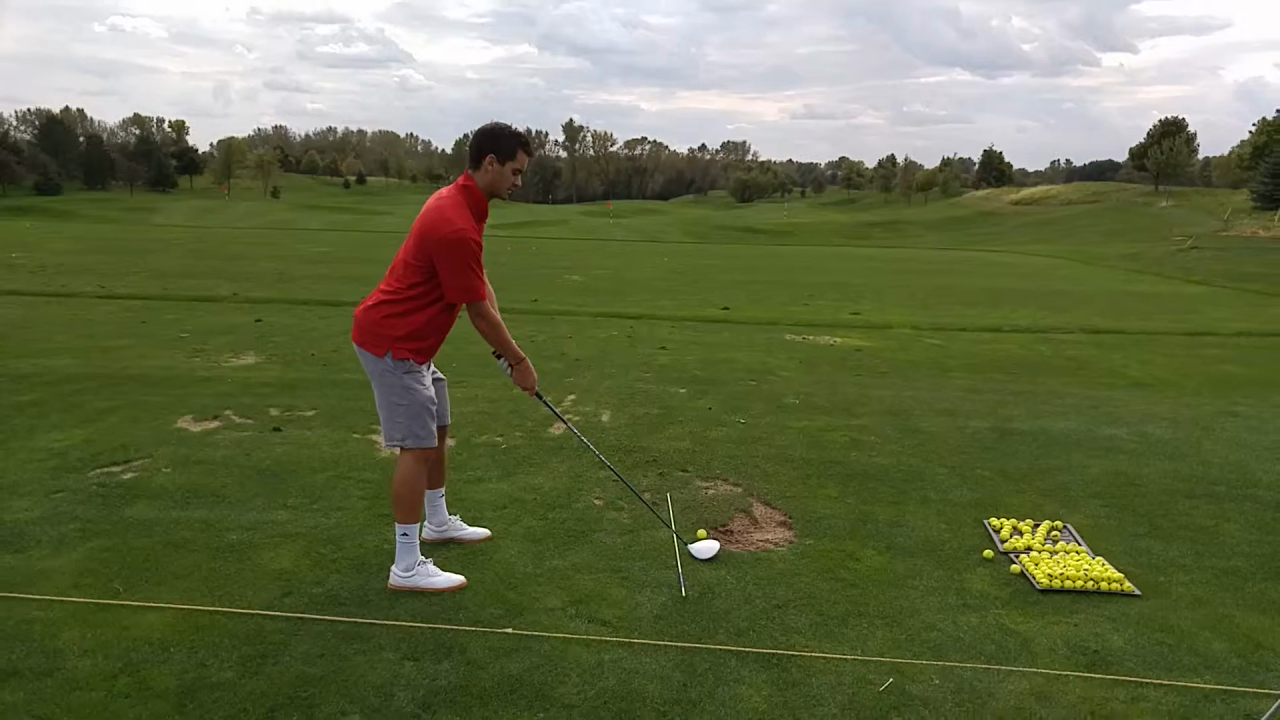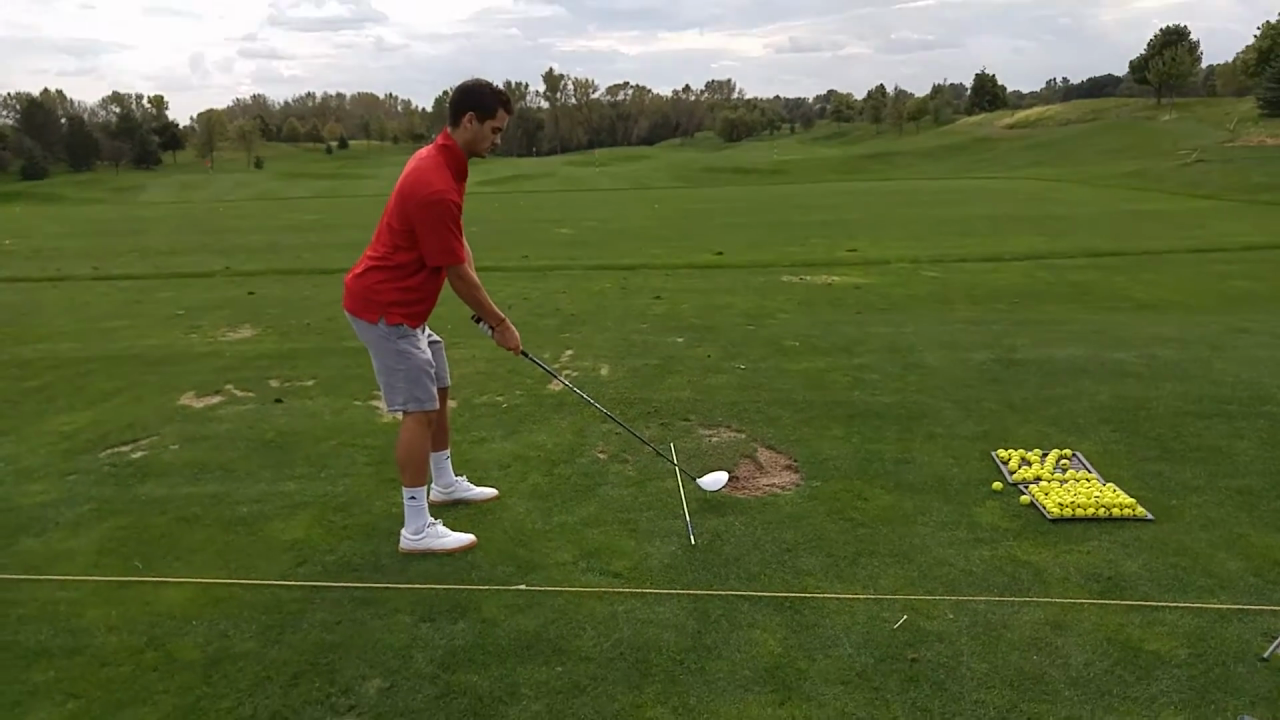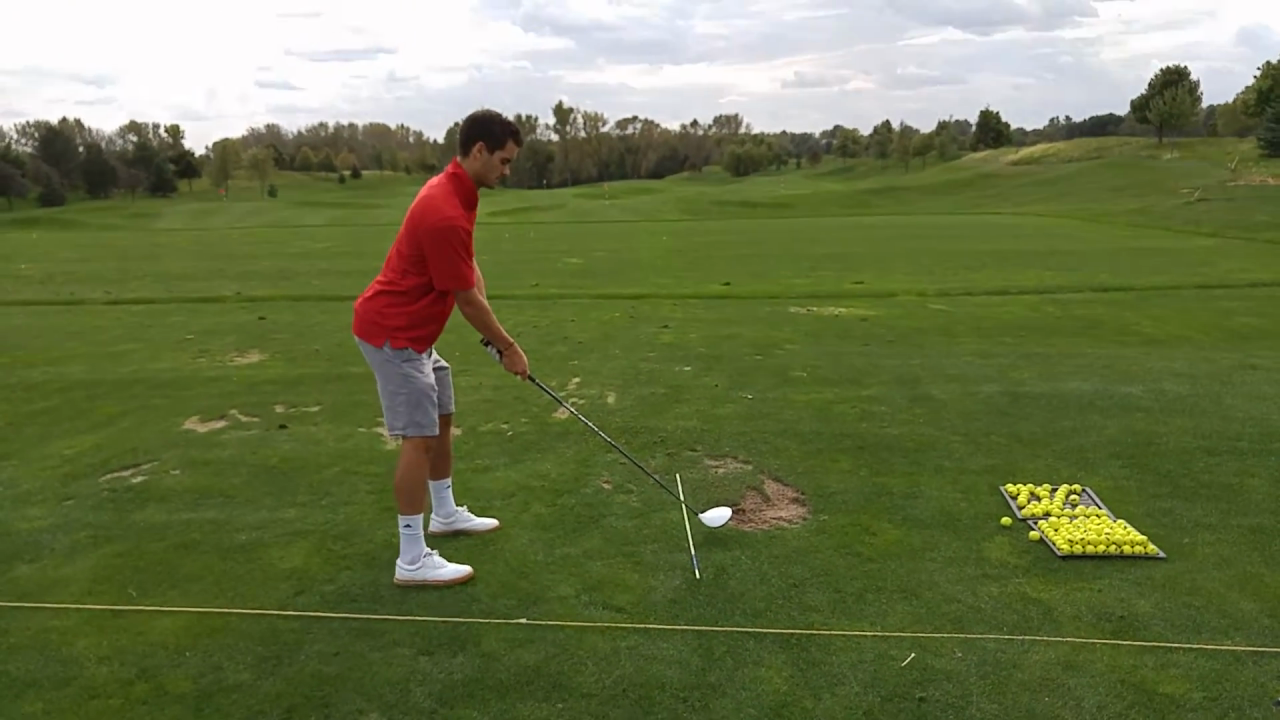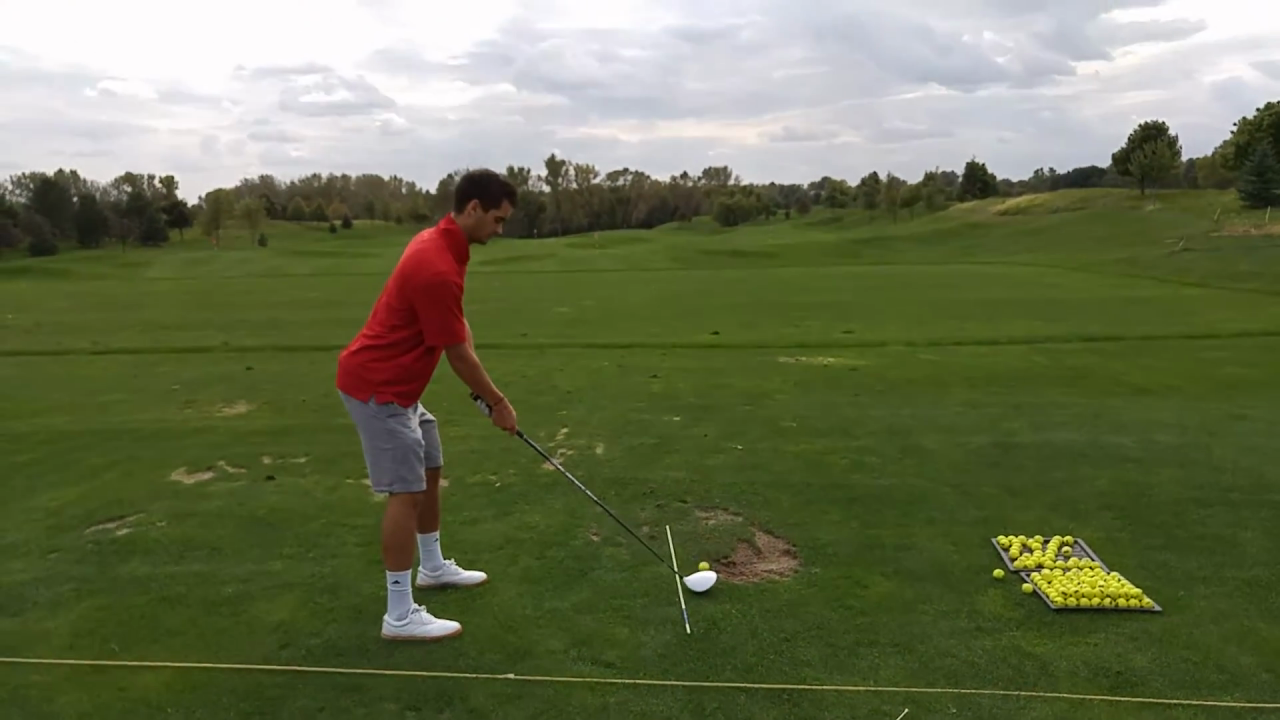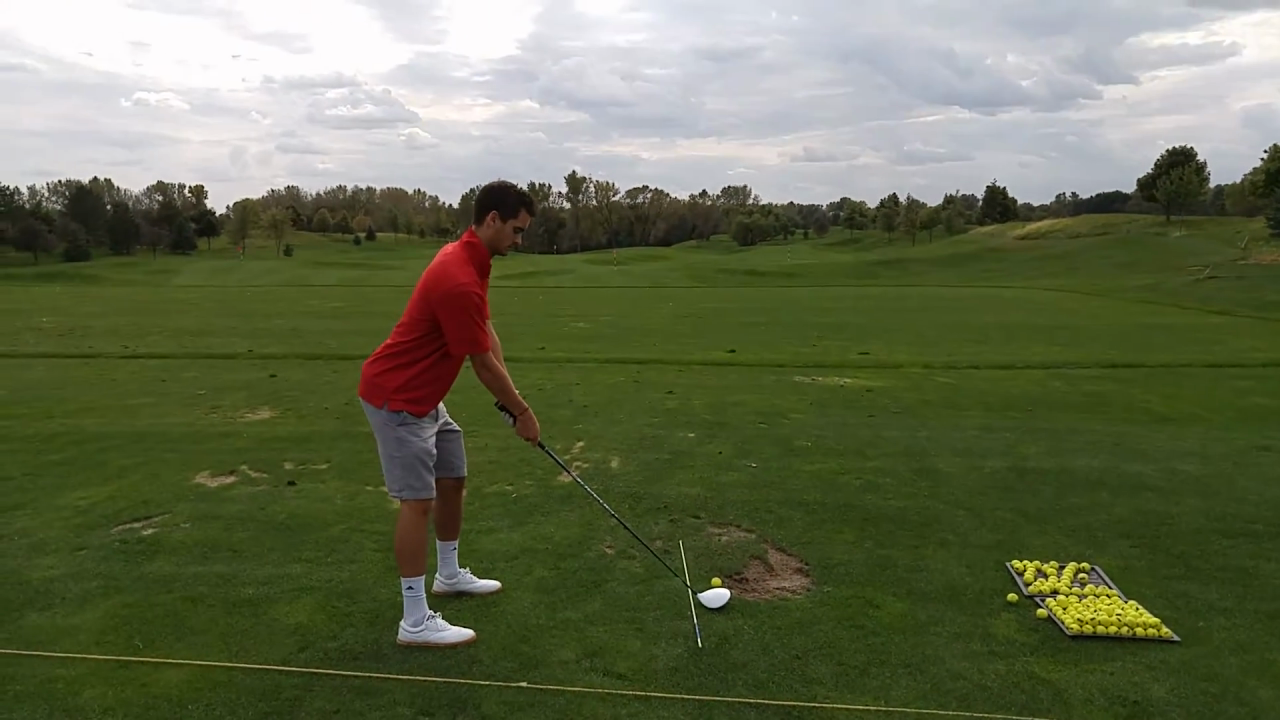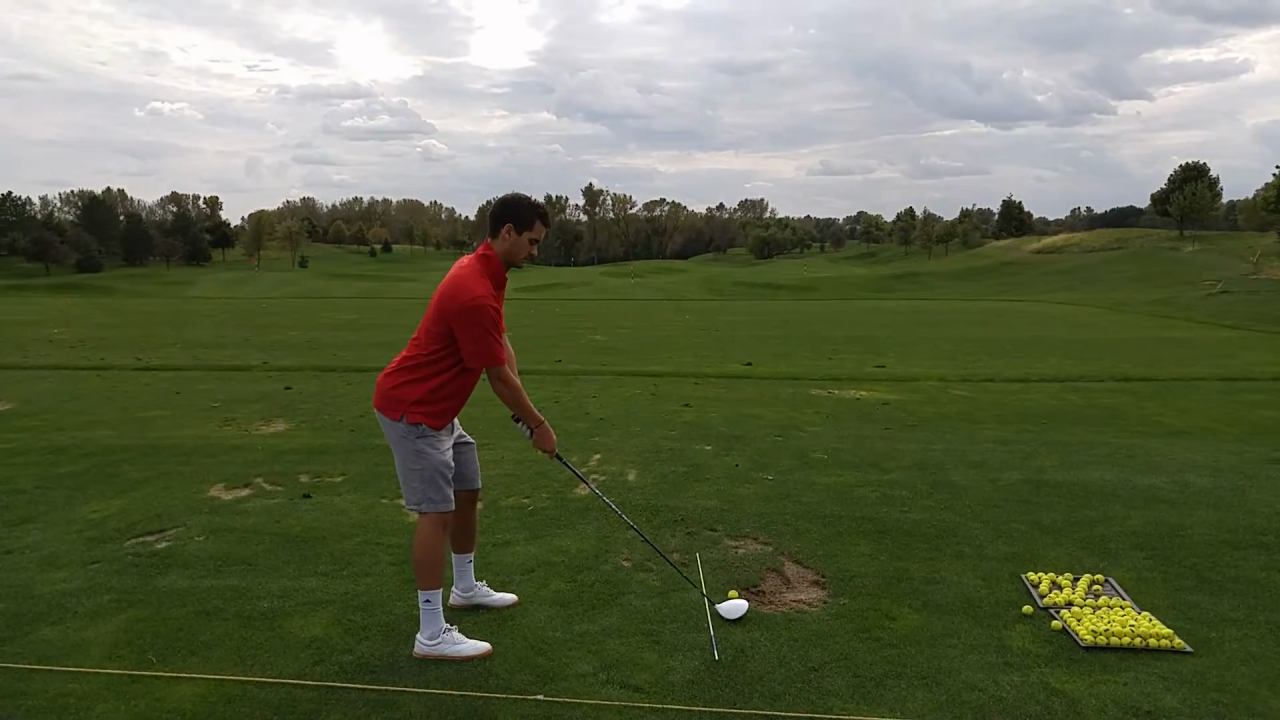
dt=0.7s
person 1, frame 1
left shoulder: (461, 201)
right shoulder: (456, 226)
left elbow: (481, 286)
right elbow: (478, 310)
left wrist: (505, 347)
right wrist: (519, 362)
left hip: (407, 338)
right hip: (391, 342)
left knee: (436, 431)
right knee: (416, 445)
left ankle: (438, 521)
right ankle: (407, 566)
person 1, frame 2
left shoulder: (439, 158)
right shoulder: (435, 188)
left elbow: (458, 245)
right elbow: (456, 273)
left wrist: (485, 308)
right wrist: (500, 323)
left hip: (399, 301)
right hip: (385, 308)
left knee: (437, 393)
right knee: (418, 410)
left ankle: (445, 483)
right ankle: (417, 529)
person 1, frame 3
left shoulder: (452, 189)
right shoulder: (445, 214)
left elbow: (469, 270)
right elbow: (466, 297)
left wrist: (495, 333)
right wrist: (507, 346)
left hip: (409, 328)
right hip: (392, 332)
left knee: (440, 420)
right knee: (419, 436)
left ankle: (445, 513)
right ankle: (412, 558)
person 1, frame 4
left shoulder: (440, 241)
right shoulder: (438, 268)
left elbow: (458, 326)
right elbow: (457, 354)
left wrist: (483, 388)
right wrist: (498, 402)
left hip: (394, 381)
right hip: (376, 387)
left knee: (428, 473)
right knee: (406, 492)
left ankle: (433, 566)
right ankle: (399, 615)
person 1, frame 5
left shoulder: (469, 257)
right shoulder: (458, 280)
left elbow: (486, 332)
right elbow: (483, 363)
left wrist: (510, 393)
right wrist: (522, 412)
left hip: (423, 395)
right hip: (396, 397)
left knee: (451, 481)
right knee: (417, 500)
left ankle: (450, 574)
right ankle: (415, 621)
person 1, frame 6
left shoulder: (486, 271)
right shoulder: (474, 293)
left elbow: (502, 345)
right elbow: (499, 376)
left wrist: (524, 408)
right wrist: (538, 425)
left hip: (436, 406)
right hip: (412, 410)
left knee: (466, 494)
right knee: (436, 512)
left ankle: (465, 587)
right ankle: (431, 635)
